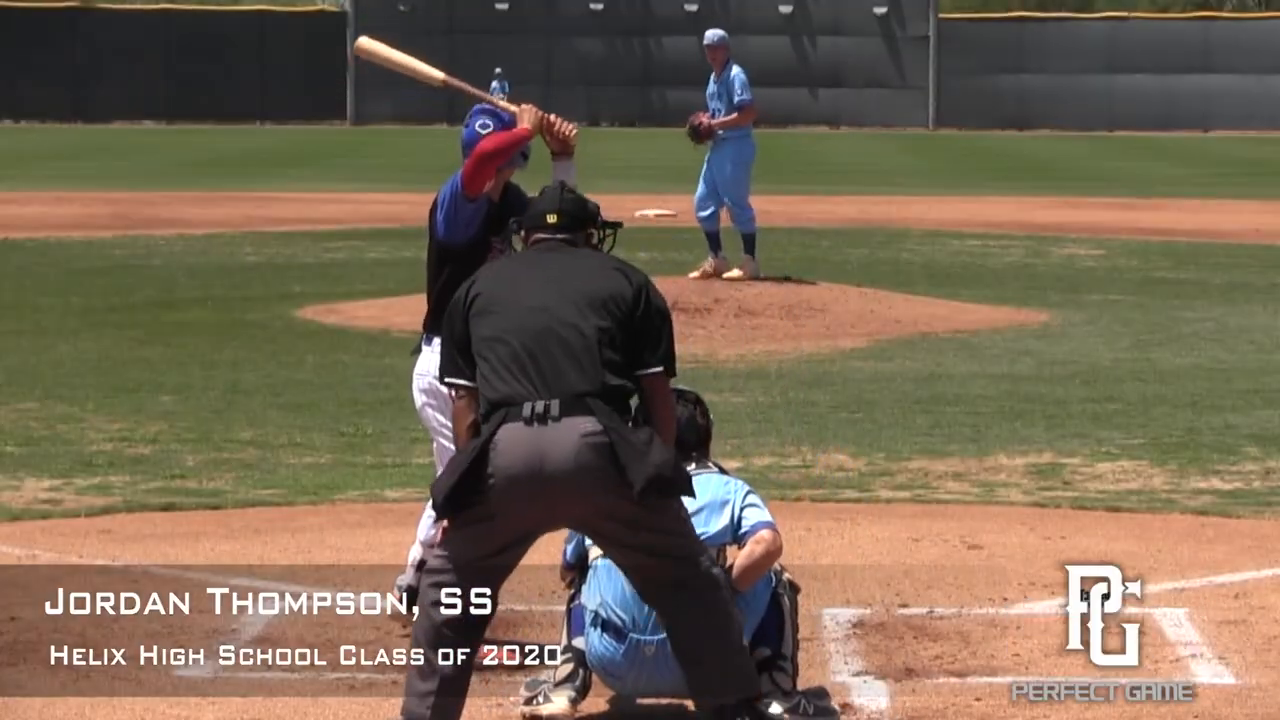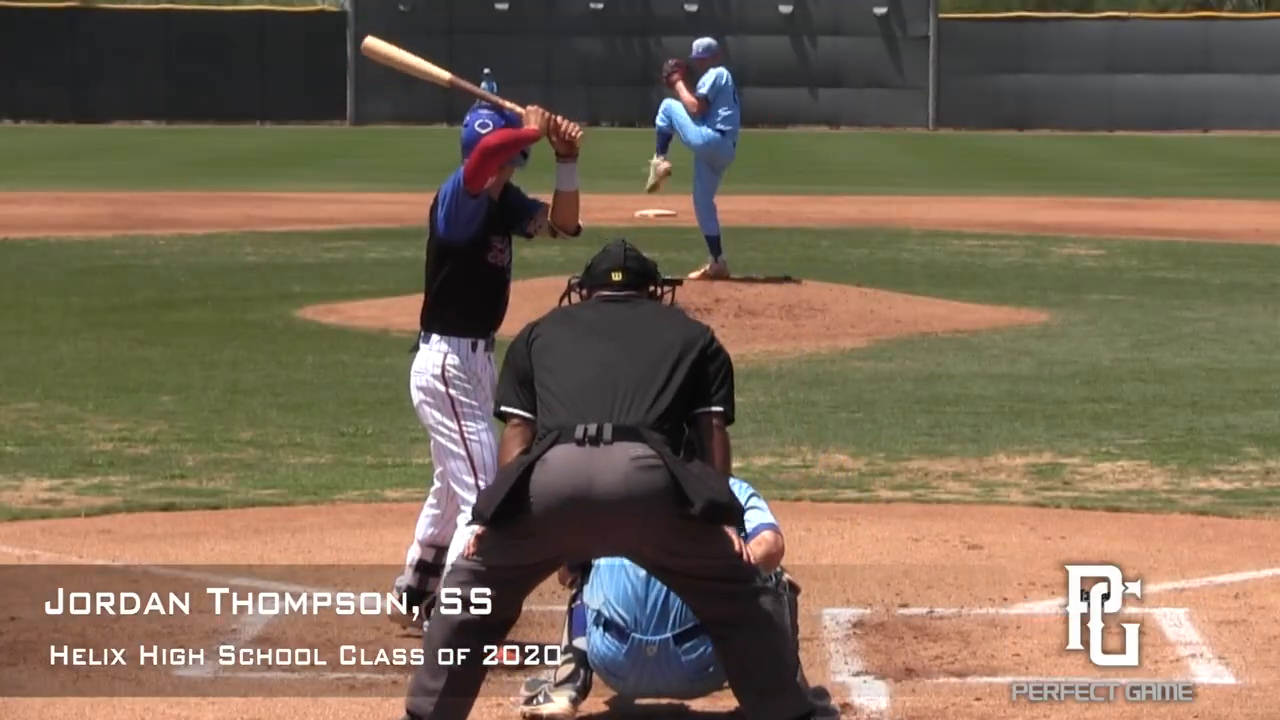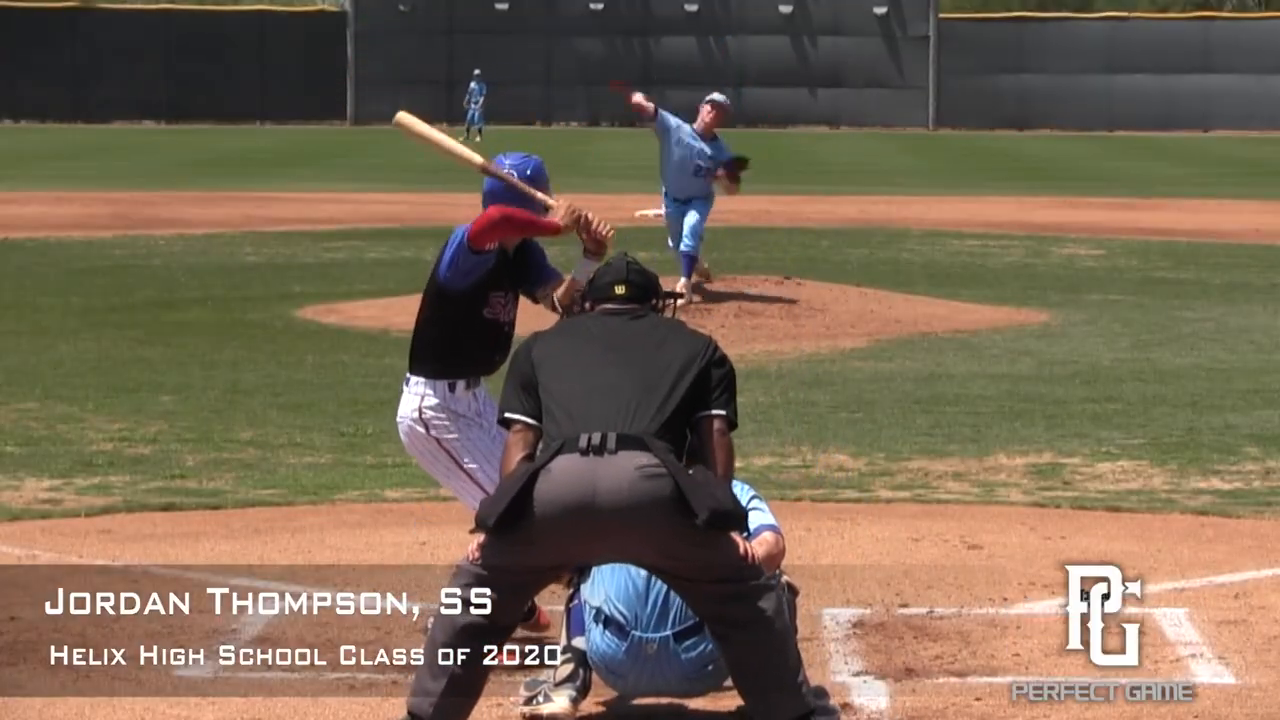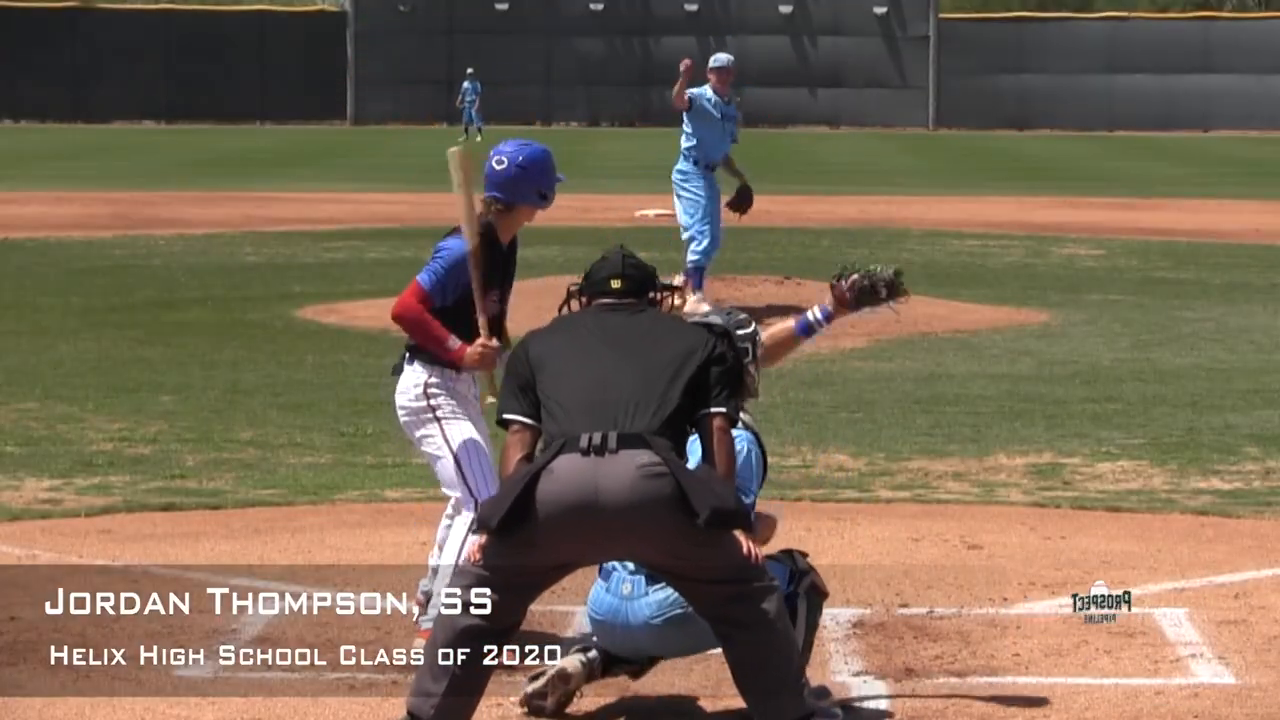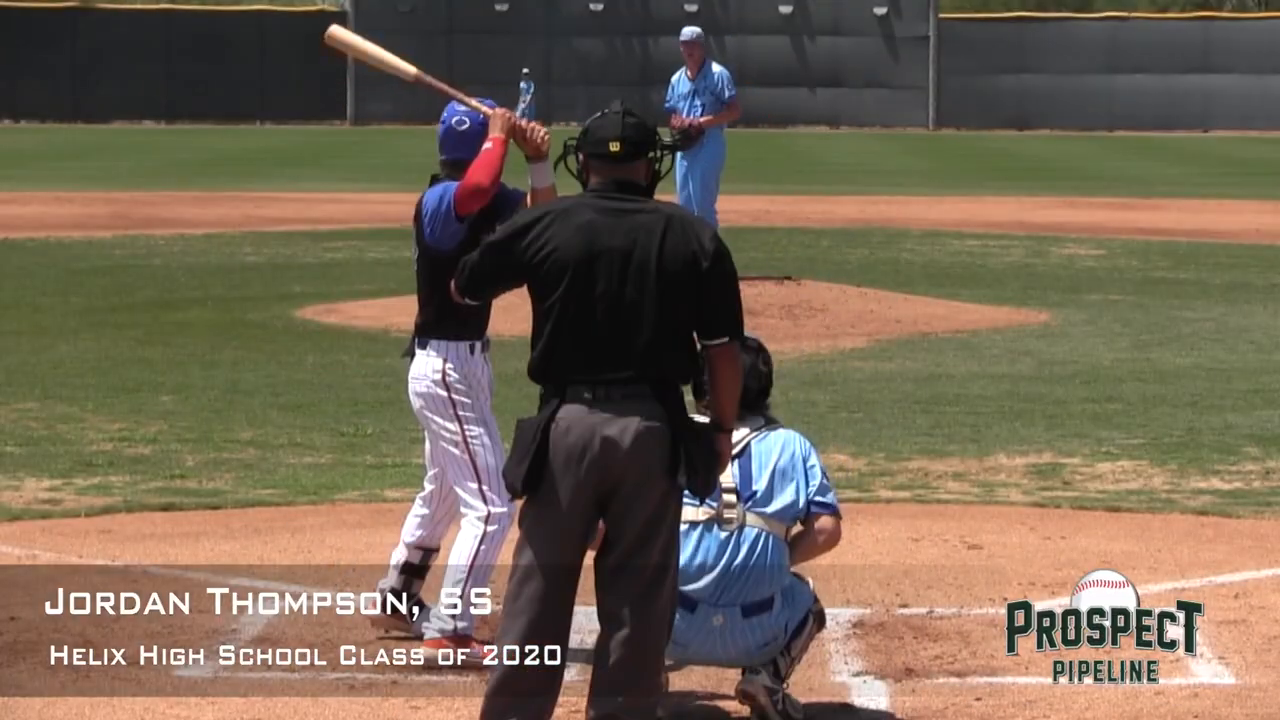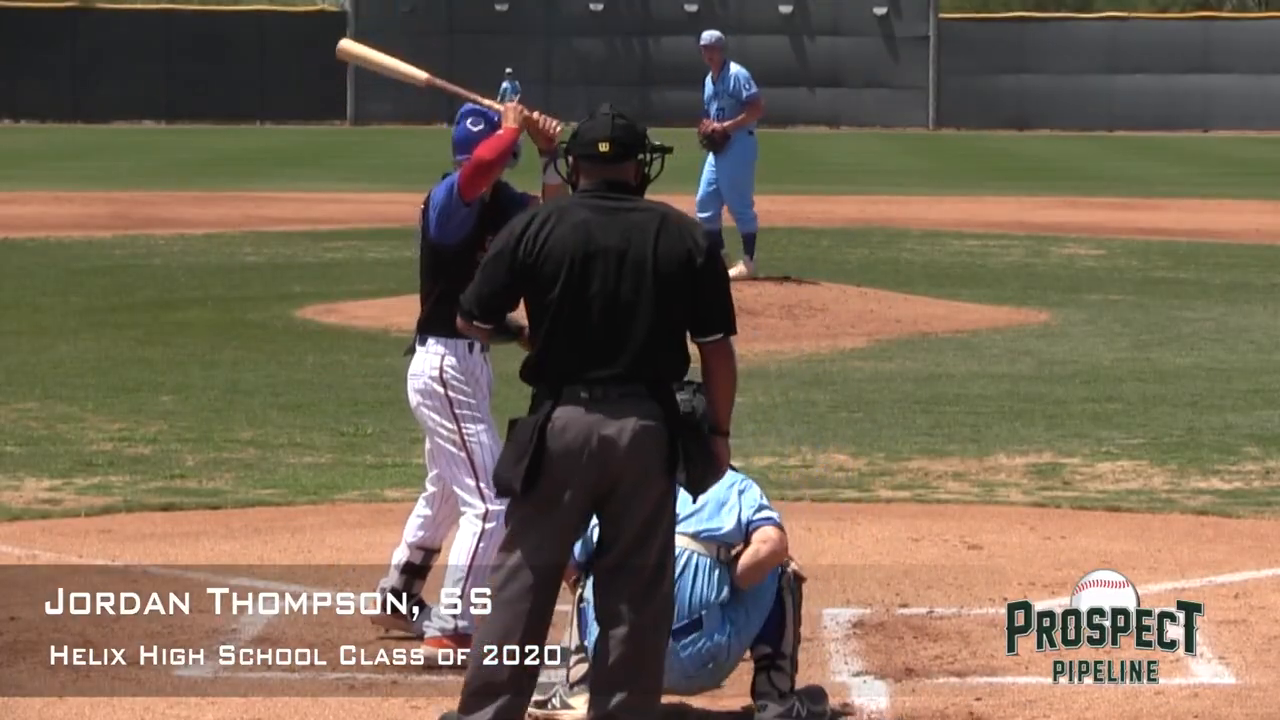
dt=0.7s
person 1, frame 1
left shoulder: (480, 283)
right shoulder: (626, 279)
left elbow: (464, 400)
right elbow: (657, 393)
left wrist: (474, 484)
right wrist: (663, 472)
left hip: (506, 452)
right hip: (599, 446)
left knee: (449, 584)
right knee: (686, 578)
person 1, frame 2
left shoulder: (541, 330)
right shoulder: (693, 335)
left elbow: (518, 432)
right elbow: (712, 432)
left wrist: (498, 513)
right wrist: (720, 515)
left hip: (553, 475)
right hip: (649, 477)
left knee: (474, 589)
right knee: (737, 594)
person 1, frame 3
left shoulder: (541, 344)
right shoulder: (697, 345)
left elbow: (520, 439)
right elbow: (715, 434)
left wrist: (502, 518)
right wrist: (720, 519)
left hip: (559, 484)
right hip: (651, 484)
left knee: (478, 592)
right knee: (744, 596)
person 1, frame 4
left shoulder: (540, 341)
right shoulder: (696, 339)
left elbow: (519, 438)
right elbow: (717, 432)
left wrist: (502, 520)
right wrist: (727, 518)
left hip: (561, 485)
right hip: (651, 482)
left knee: (479, 591)
right knee: (745, 591)
person 1, frame 5
left shoulder: (540, 225)
right shoulder: (694, 237)
left elbow: (463, 290)
right elbow: (723, 351)
right wrist: (719, 430)
left hip: (564, 426)
right hip: (651, 429)
left knee: (541, 584)
right knee: (642, 592)
person 1, frame 6
left shoulder: (534, 227)
right shoulder: (685, 236)
left elbow: (471, 322)
right elbow: (717, 349)
right wrist: (718, 431)
left hip: (559, 425)
right hip: (646, 428)
left knee: (524, 574)
right knee: (637, 588)
person 2, frame 1
left shoulder: (504, 198)
right shoulder: (458, 196)
right elbow: (483, 156)
left wrist: (563, 157)
right wrist: (526, 127)
left ankle: (416, 591)
person 2, frame 2
left shoulder: (504, 198)
right shoulder: (458, 194)
left elbow: (563, 224)
right elbow: (487, 153)
left wrist: (566, 160)
right wrist: (532, 131)
left hip: (473, 361)
right hip: (448, 365)
left knee: (455, 487)
right knee: (484, 499)
left ankle: (414, 595)
person 2, frame 3
left shoulder: (522, 252)
right shoulder: (468, 242)
left elbow: (563, 302)
right elbow: (491, 220)
left wrist: (592, 254)
right wrist: (555, 224)
left hip: (473, 398)
right hip: (432, 408)
person 2, frame 4
left shoulder: (505, 242)
right shoulder: (464, 249)
right elbow: (405, 310)
left wrist: (503, 354)
right wrist: (459, 353)
left hip: (454, 384)
right hip: (432, 388)
left knee: (471, 494)
right knee: (482, 501)
left ankle: (436, 592)
right ankle: (438, 627)
person 2, frame 5
left shoulder: (467, 198)
right shoulder: (441, 200)
right elbow: (477, 188)
left wrist: (537, 158)
right wrist: (499, 136)
left hip: (457, 363)
right hip: (448, 369)
left knee: (443, 493)
right knee: (491, 505)
left ankle: (394, 601)
right ankle: (448, 631)
person 2, frame 6
left shoulder: (496, 197)
right shoulder: (448, 197)
right elbow: (482, 164)
left wrist: (550, 154)
right wrist: (513, 127)
left hip: (464, 362)
right hip: (445, 366)
left knee: (445, 492)
right knee: (488, 503)
left ankle: (397, 598)
right ankle: (447, 630)
person 3, frame 1
right shoulder: (727, 487)
left elbow: (569, 572)
right elbow: (767, 544)
left hip: (612, 667)
right knee: (772, 581)
left ankle: (565, 690)
person 3, frame 2
right shoulder: (735, 490)
left elbow: (568, 574)
right elbow: (771, 545)
left hip: (615, 664)
right hip: (703, 666)
left knee: (589, 583)
right knee: (776, 581)
left ankle: (567, 689)
person 3, frame 3
right shoulder: (733, 490)
right elbow: (770, 548)
left hip: (612, 662)
right hip: (698, 663)
left knee: (583, 580)
right knee: (773, 586)
left ankle: (565, 690)
person 3, frame 4
right shoulder: (735, 439)
left elbow: (746, 357)
left wrist: (822, 315)
right wrist: (760, 528)
left hip: (606, 609)
right hip: (670, 609)
right knee: (796, 574)
left ankle: (581, 664)
person 3, frame 5
right shoulder: (792, 445)
right elbow: (826, 530)
right wrist: (779, 558)
left hip: (672, 623)
right hip: (751, 633)
right knee: (801, 600)
right ankle: (765, 680)
person 3, frame 6
right shoulder: (732, 483)
left elbow: (571, 569)
right elbow: (772, 546)
right wrist: (728, 583)
right hip: (697, 657)
left knee: (588, 577)
right knee: (779, 573)
left ankle: (580, 692)
person 4, frame 1
left shoulder: (735, 75)
right shoulder: (713, 77)
left elbow: (748, 114)
left wrist: (715, 124)
left hip: (736, 146)
right hip: (716, 147)
left knee: (737, 204)
right knee: (704, 203)
left ankle: (750, 263)
right ankle: (716, 260)
person 4, frame 2
left shoulder: (715, 74)
right shoulder: (722, 79)
left elbow: (694, 109)
right elbow: (696, 113)
left wrist: (678, 83)
right wrist: (679, 85)
left hip: (710, 140)
right hip: (725, 150)
left knee: (668, 107)
right knee: (703, 204)
left ankle: (660, 163)
right ankle: (717, 263)
person 4, frame 3
left shoulder: (720, 151)
right shoulder: (675, 127)
left elbow: (732, 190)
right elbow: (650, 110)
left wrist: (725, 178)
right wrist: (641, 102)
left hip: (700, 200)
right hip: (674, 198)
left knee: (691, 230)
right knee: (678, 244)
left ankle: (684, 285)
right ankle: (696, 266)
person 4, frame 4
left shoulder: (732, 111)
right shoulder: (699, 97)
right elbow: (678, 100)
left wrist: (742, 179)
right wrist: (684, 78)
left hip: (708, 175)
right hip: (689, 172)
left knee: (711, 240)
right knee: (700, 235)
left ankle: (687, 282)
right ankle: (695, 298)
person 4, frame 5
left shoulder: (718, 74)
right shoulder: (677, 80)
left elbow: (734, 111)
right elbow: (672, 115)
left wrist: (701, 122)
right wrist: (679, 122)
left hip: (710, 144)
right hip: (685, 146)
left knee: (703, 203)
right knee: (686, 205)
person 4, frame 6
left shoulder: (738, 74)
right shoulder: (709, 80)
left elbow: (757, 109)
left wrist: (725, 126)
right wrist: (707, 127)
left hip: (739, 145)
left knee: (740, 205)
right knee: (705, 202)
left ankle: (748, 262)
